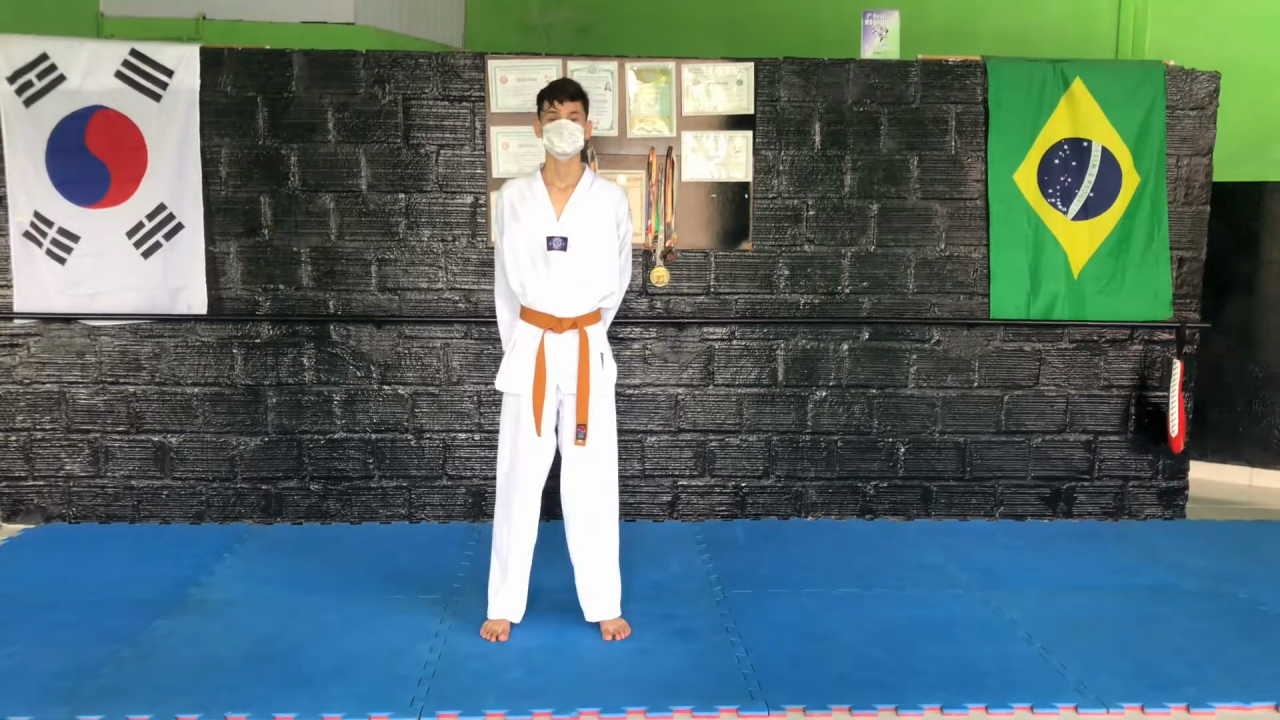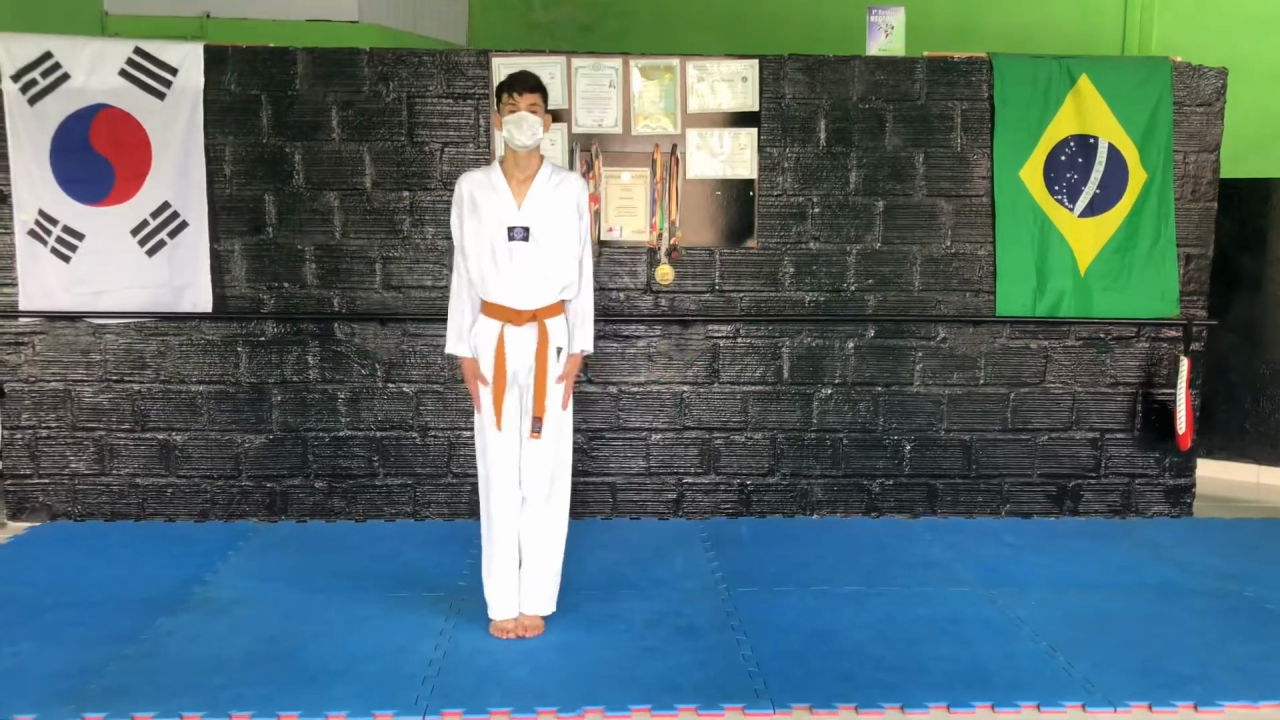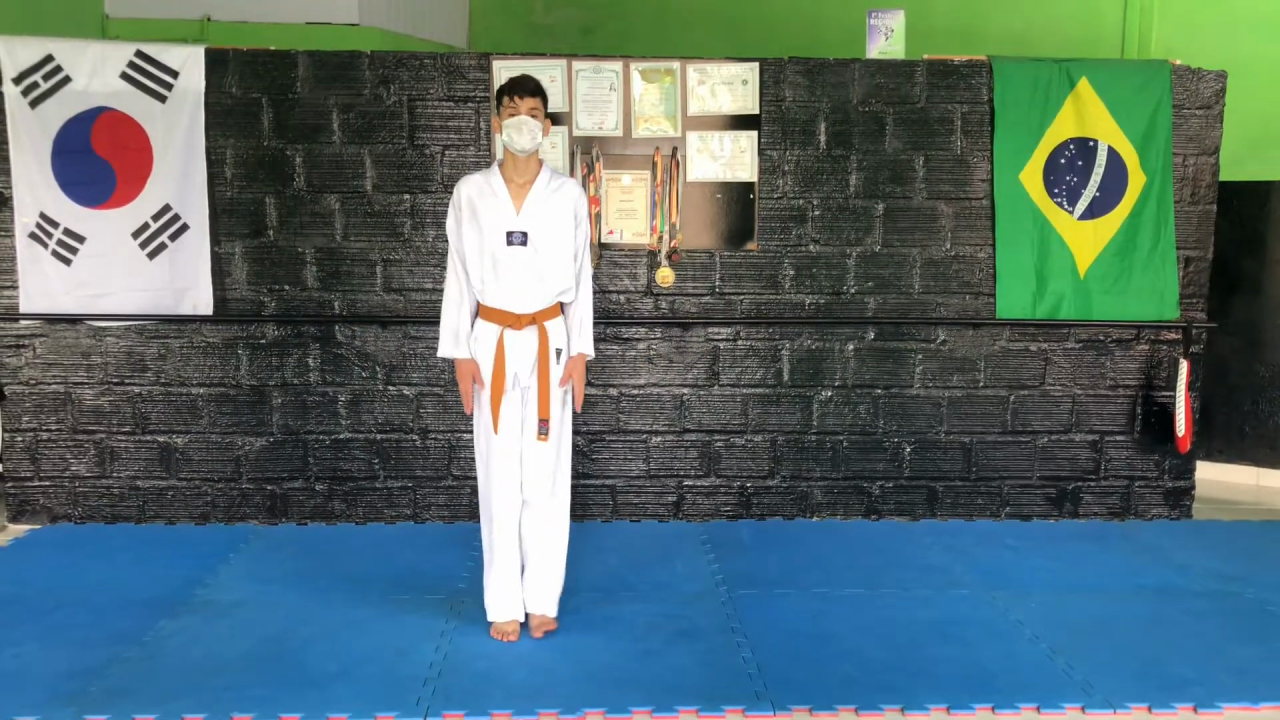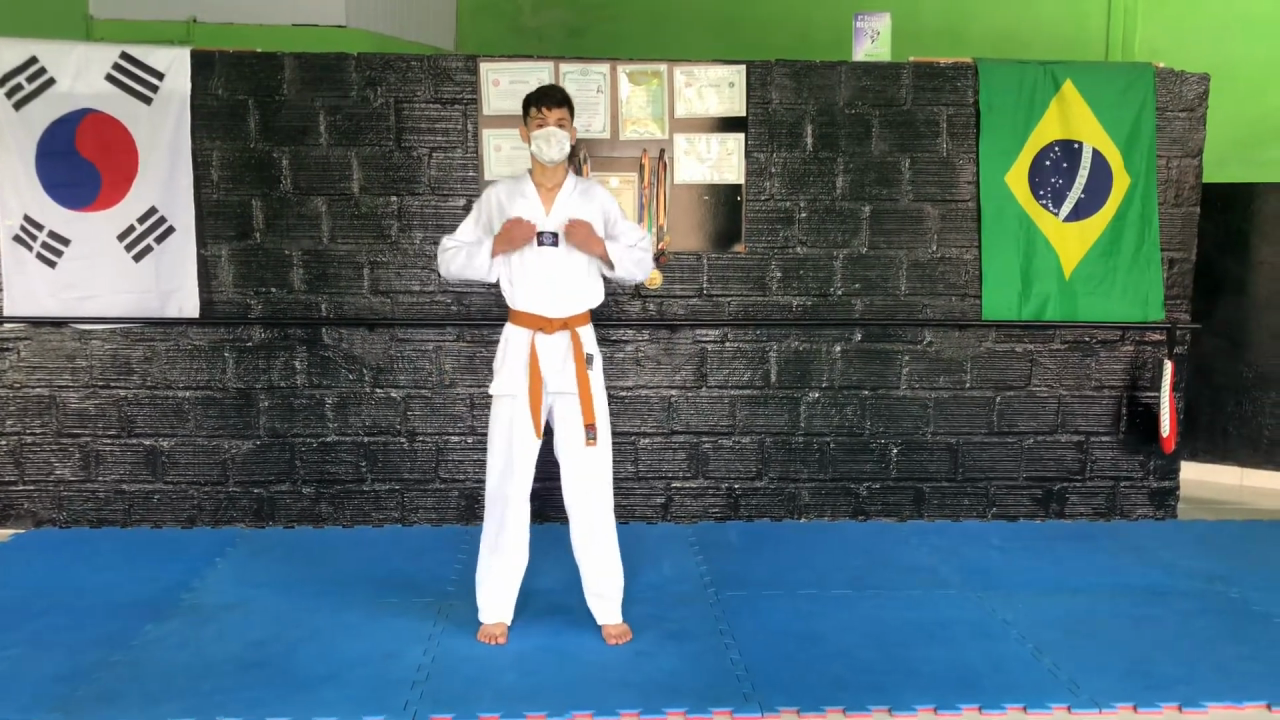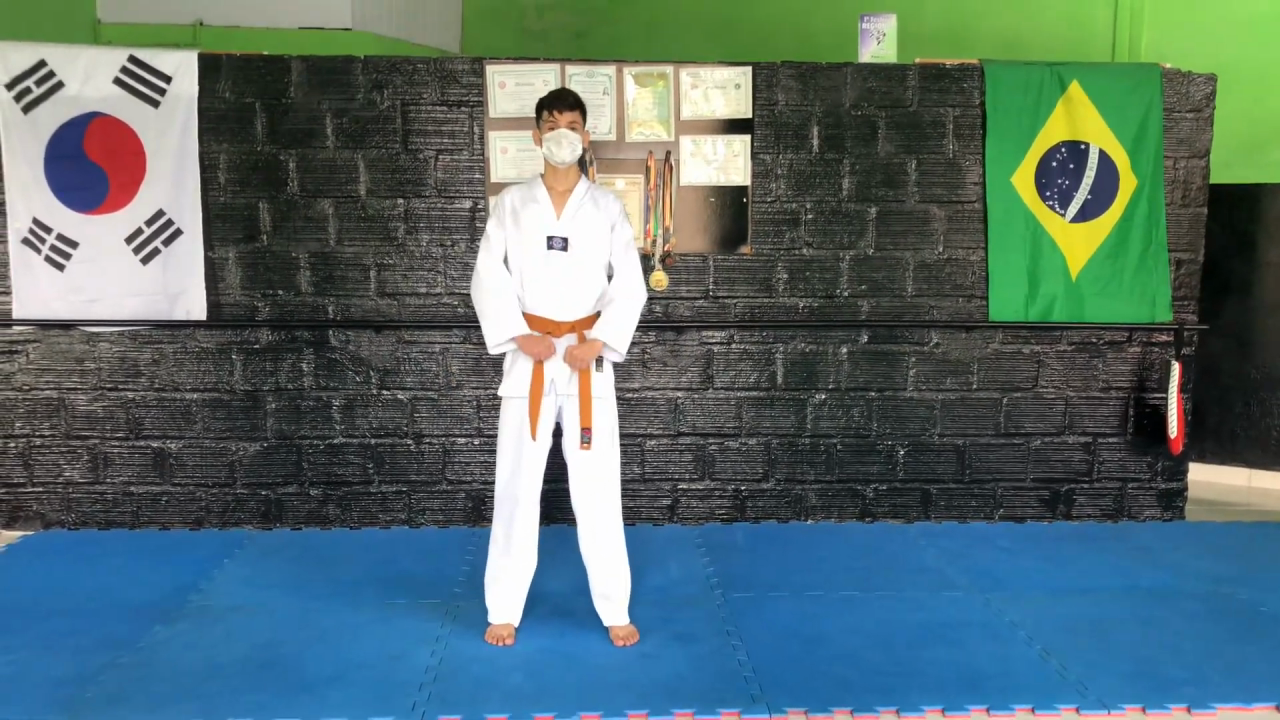
dt=1s
person 1, frame 1
left shoulder: (610, 198)
right shoulder: (513, 196)
left elbow: (618, 279)
right elbow: (505, 282)
left wrist: (580, 334)
right wrist: (522, 343)
left hip: (586, 349)
right hip: (530, 349)
left knee: (593, 483)
right knee: (519, 481)
left ankle: (603, 605)
right ankle: (504, 605)
person 1, frame 2
left shoulder: (570, 188)
right shoulder: (472, 188)
left elbow: (581, 274)
right elbow: (464, 274)
left wrist: (577, 351)
right wrist: (464, 353)
left hip: (549, 339)
right hip: (493, 340)
left knee: (545, 477)
right knee: (498, 478)
left ankle: (535, 601)
right ankle: (502, 603)
person 1, frame 3
left shoulder: (568, 194)
right shoulder: (470, 192)
left elbow: (581, 277)
right elbow: (458, 276)
left wrist: (580, 352)
right wrist: (460, 353)
left hip: (549, 342)
right hip: (492, 343)
left knee: (546, 479)
right knee: (499, 478)
left ankle: (542, 600)
right ankle: (504, 605)
person 1, frame 4
left shoulder: (596, 199)
right shoulder: (499, 197)
left elbow: (643, 260)
right elbow: (449, 258)
left wrist: (601, 248)
right wrist: (495, 247)
left hip: (578, 348)
right hip: (522, 348)
left knee: (590, 481)
right knee: (508, 481)
left ankle: (608, 608)
right ankle: (496, 608)
person 1, frame 5
left shoulder: (606, 206)
right shoulder: (512, 202)
left elbow: (629, 284)
right elbow: (488, 278)
left wrist: (600, 341)
right wrist: (519, 337)
left hip: (588, 353)
right hip: (529, 353)
left knee: (598, 484)
right knee: (517, 483)
left ankle: (615, 610)
right ankle: (504, 609)
